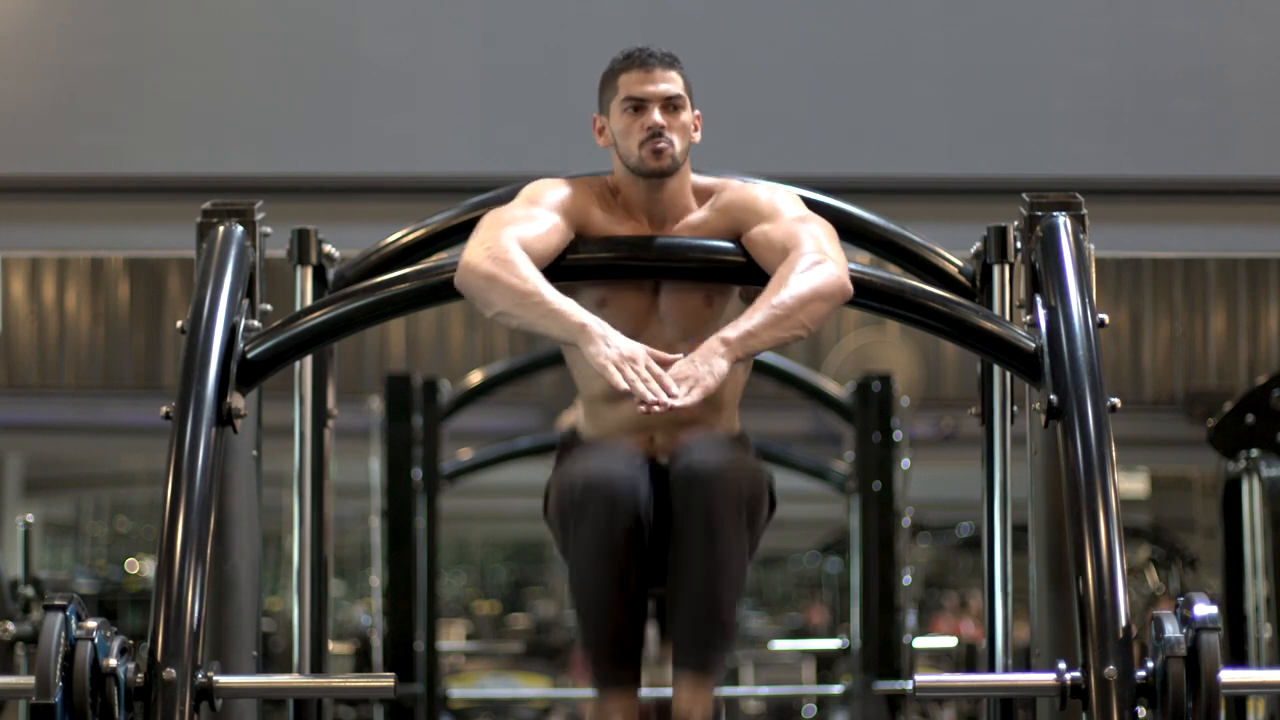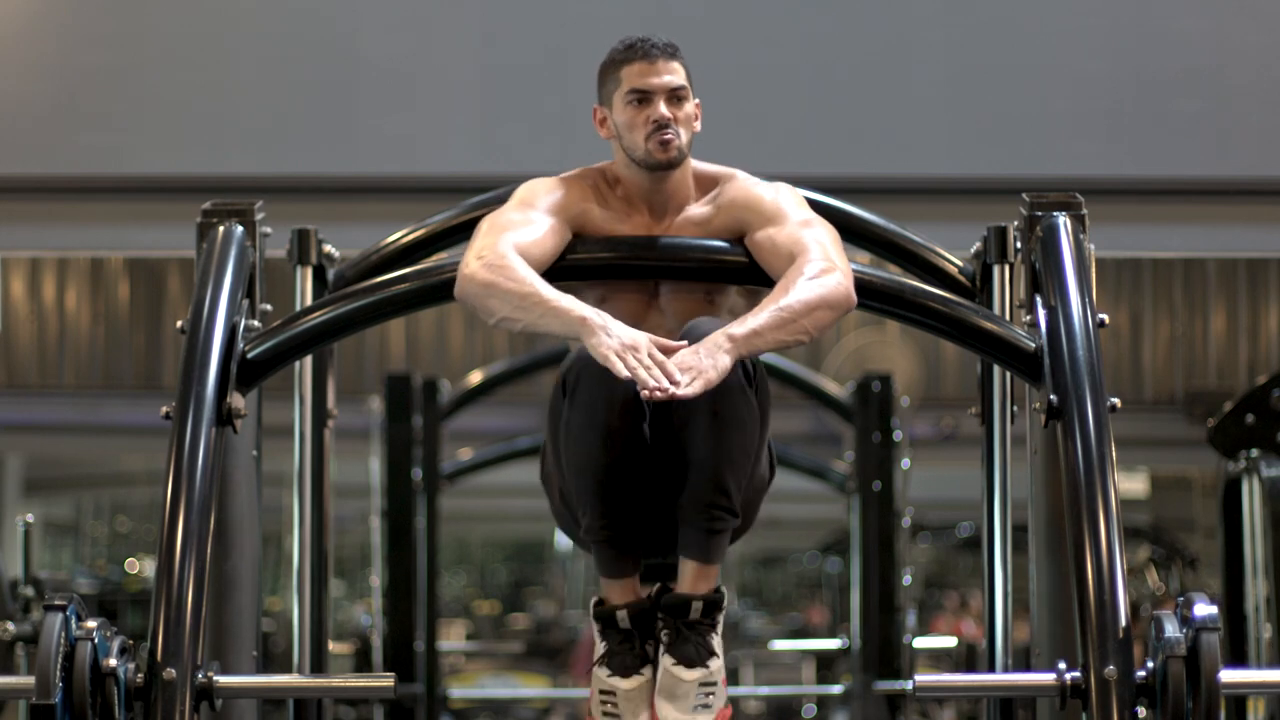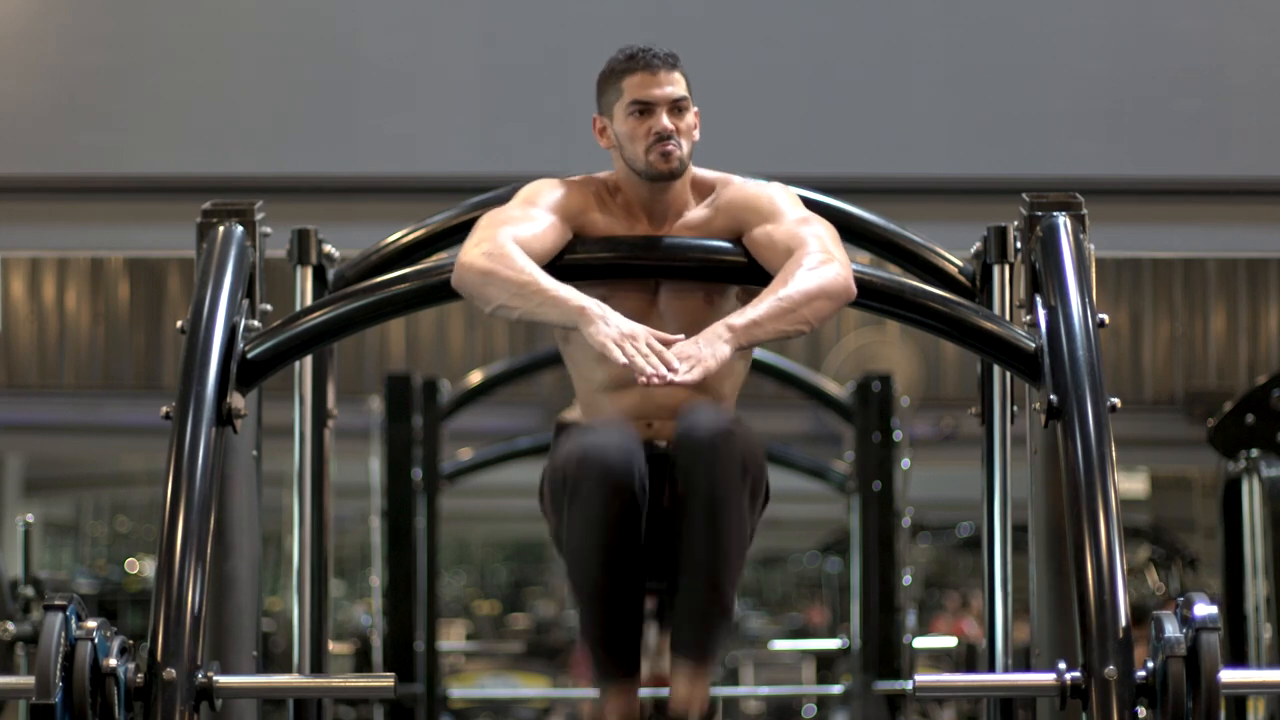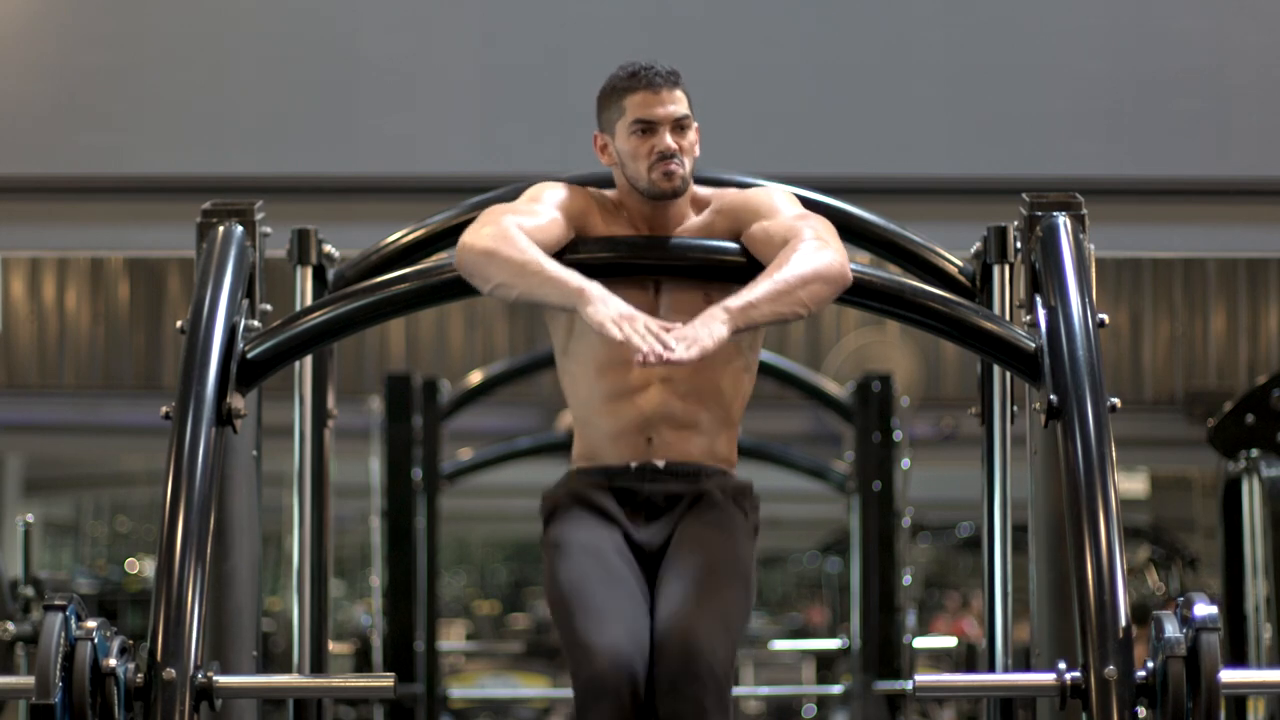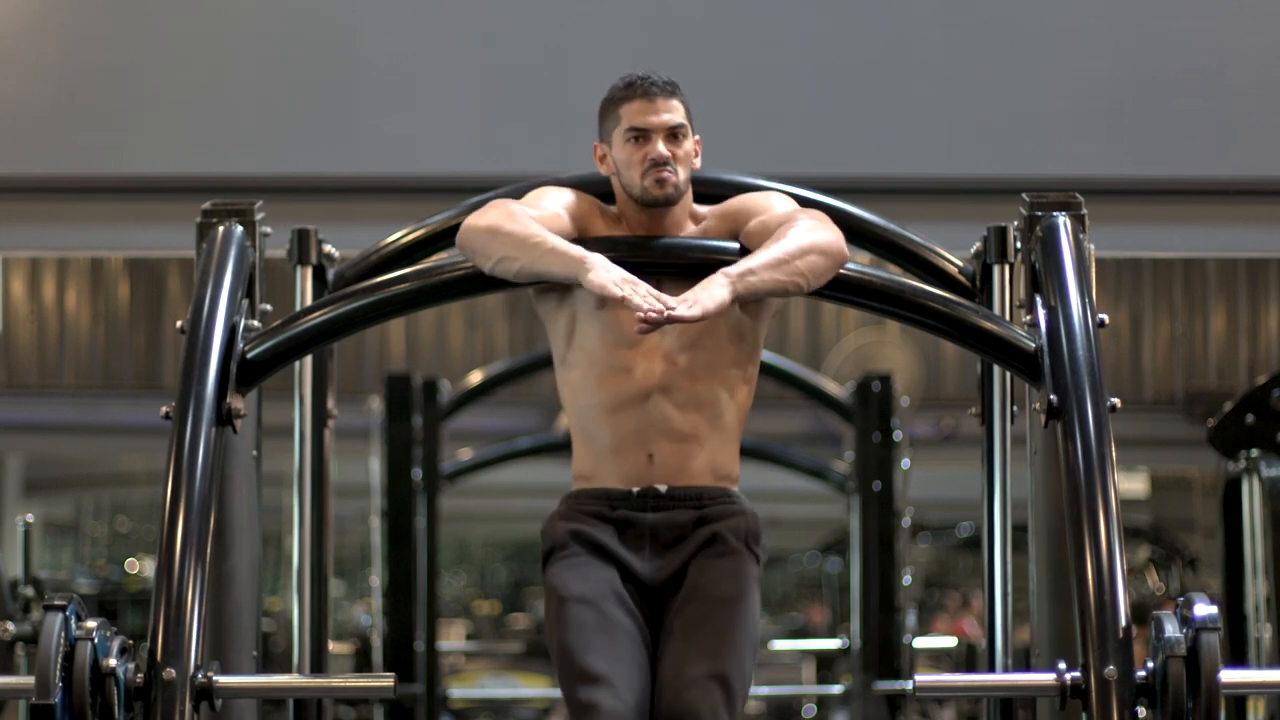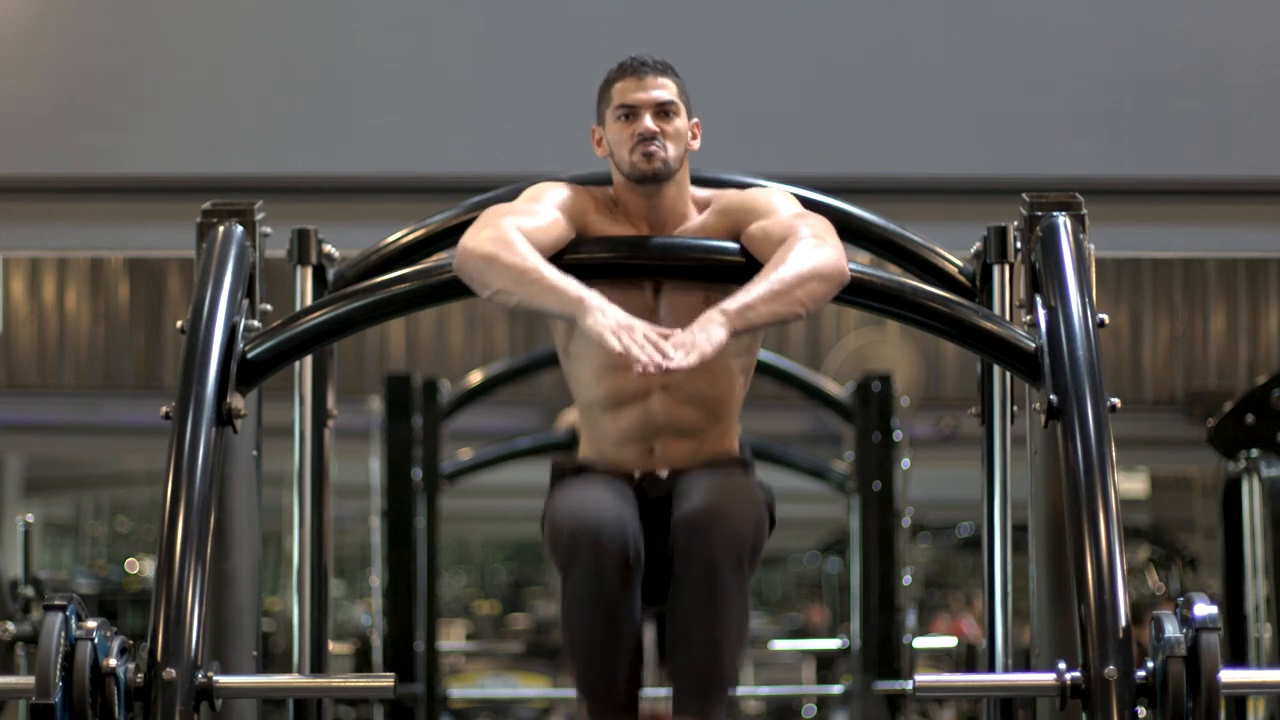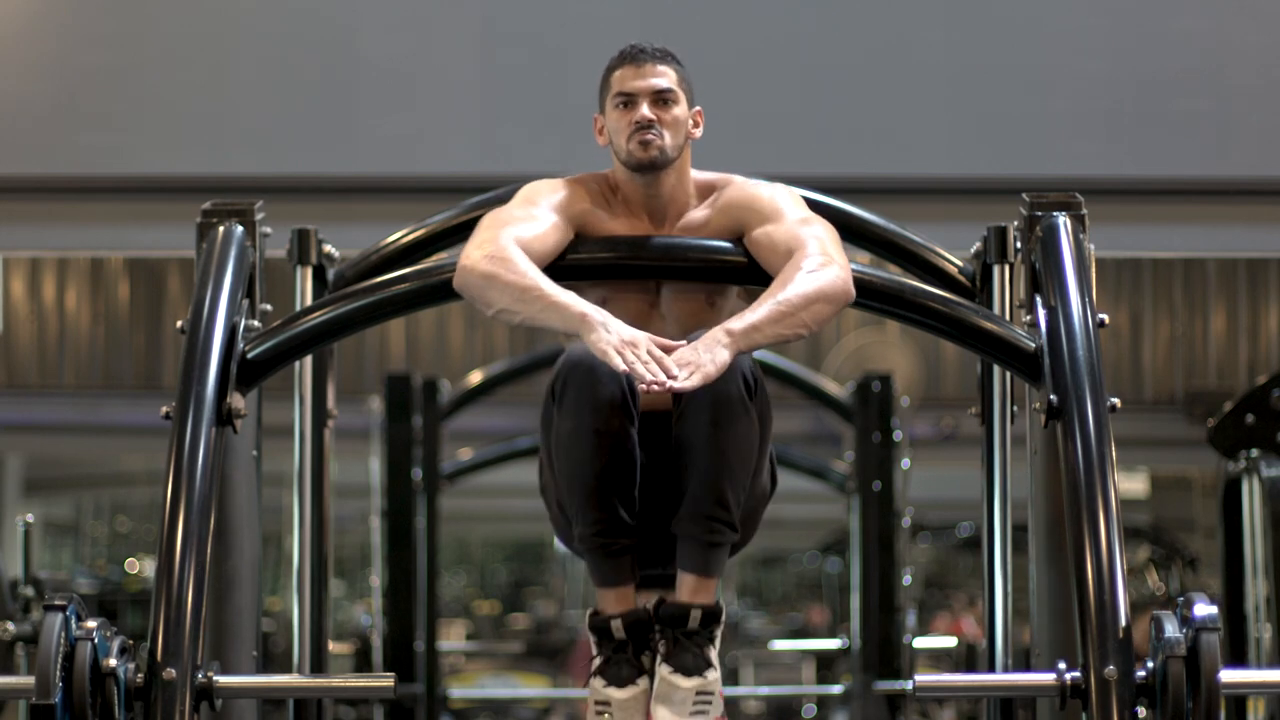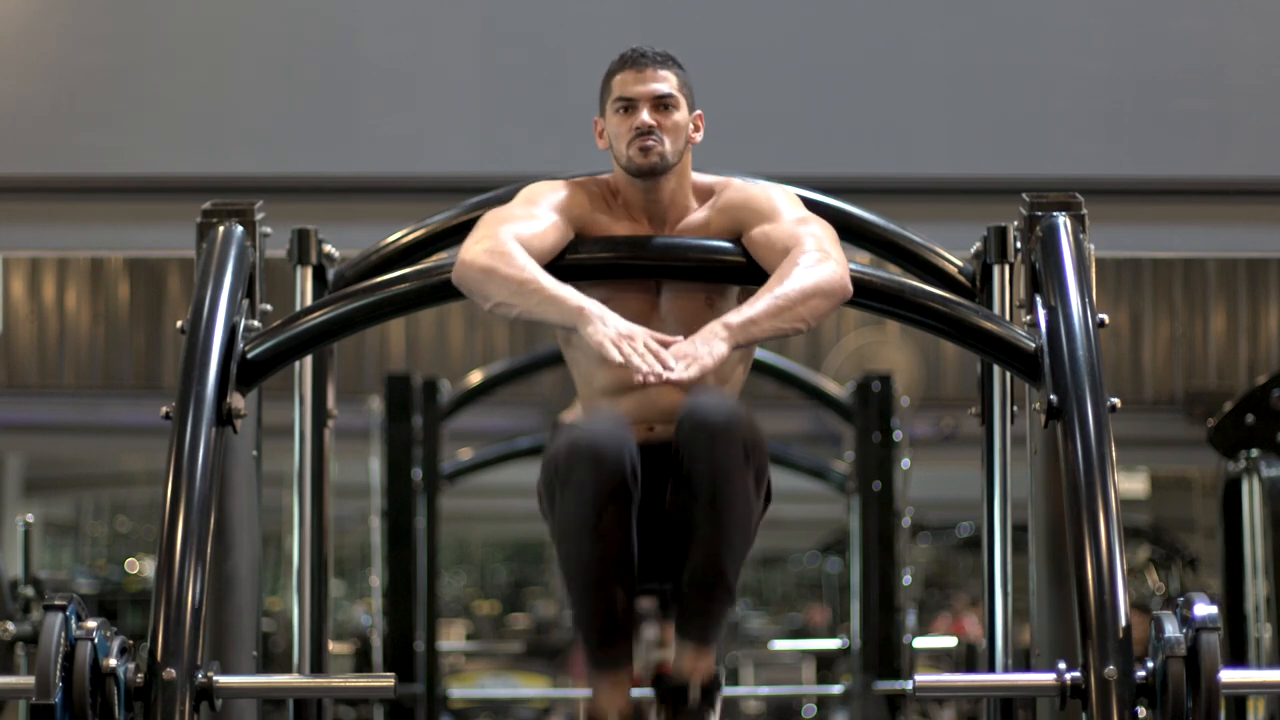
dt=0.2s
person 1, frame 1
left shoulder: (746, 204)
right shoulder: (566, 203)
left elbow: (827, 275)
right elbow: (480, 267)
left wrist: (722, 349)
right wrist: (591, 333)
left hip: (712, 499)
right hip: (603, 499)
left knee: (712, 470)
right knee: (604, 486)
person 1, frame 2
left shoulder: (747, 200)
right shoulder: (564, 199)
left elbow: (833, 284)
right elbow: (478, 276)
left wrist: (726, 342)
right wrist: (595, 325)
left hip: (711, 479)
right hip: (602, 482)
left knee: (726, 368)
right knee: (596, 378)
left ankle: (694, 602)
right ankle: (622, 608)
person 1, frame 3
left shoulder: (746, 204)
right shoulder: (565, 203)
left elbow: (832, 277)
right elbow: (475, 267)
left wrist: (726, 334)
right wrist: (591, 316)
left hip: (708, 472)
right hip: (599, 474)
left knee: (715, 436)
right knee: (598, 456)
person 1, frame 4
left shoulder: (745, 215)
right shoulder: (567, 214)
left elbow: (828, 261)
right elbow: (478, 248)
left wrist: (720, 317)
right wrist: (590, 296)
left hip: (710, 504)
right hip: (593, 504)
left knee: (691, 657)
right knee: (609, 667)
person 1, frame 5
left shoulder: (744, 221)
right shoulder: (569, 220)
left elbow: (825, 243)
right elbow: (481, 232)
left wrist: (718, 288)
right wrist: (594, 268)
left hip: (711, 529)
right hip: (594, 531)
person 1, frame 6
left shoulder: (745, 211)
right shoulder: (567, 207)
left elbow: (825, 262)
right elbow: (478, 253)
left wrist: (718, 321)
right wrist: (591, 307)
left hip: (708, 505)
right hip: (603, 501)
left knee: (716, 519)
right knee: (594, 531)
person 1, frame 7
left shoulder: (747, 202)
right shoulder: (565, 201)
left elbow: (831, 277)
right elbow: (477, 267)
left wrist: (723, 337)
right wrist: (594, 323)
left hip: (712, 490)
right hip: (603, 494)
left knee: (733, 374)
right knee: (587, 376)
left ankle: (695, 612)
right ankle: (617, 617)
person 1, frame 8
left shoulder: (745, 205)
right shoulder: (568, 202)
left elbow: (828, 274)
right elbow: (475, 264)
left wrist: (720, 332)
right wrist: (590, 316)
left hip: (711, 473)
right hip: (600, 479)
left knee: (715, 422)
right knee: (590, 443)
